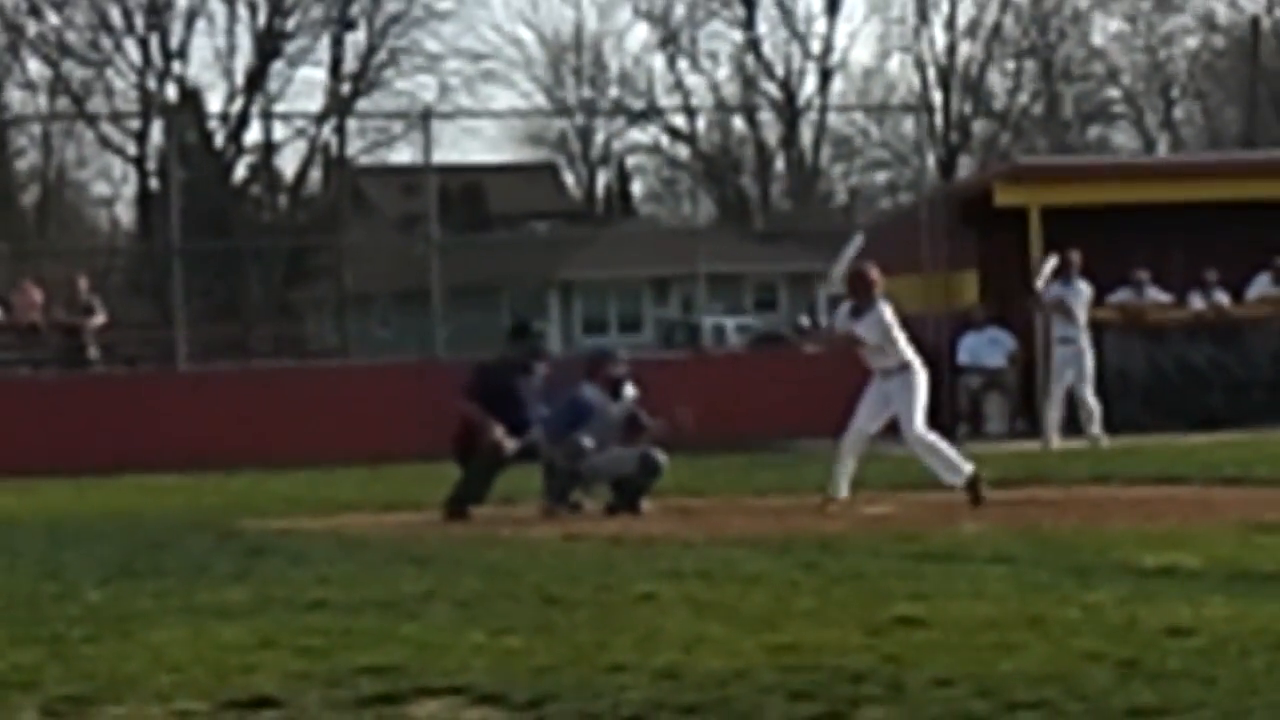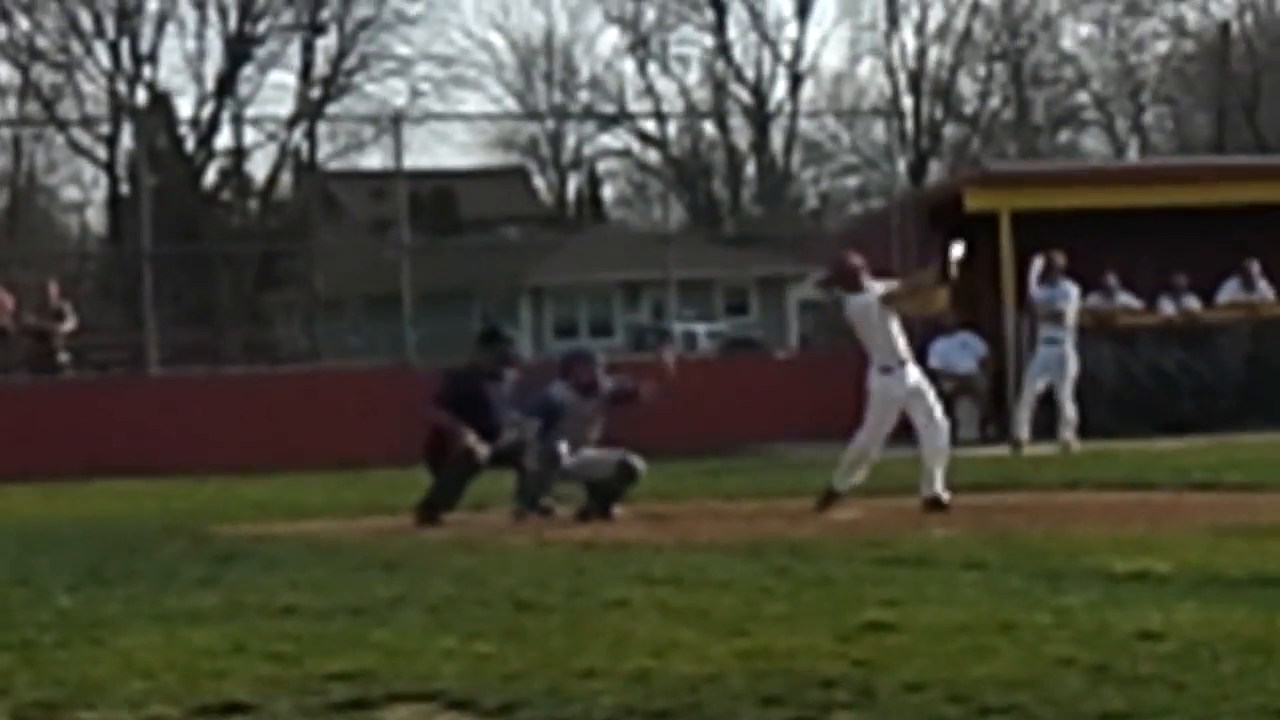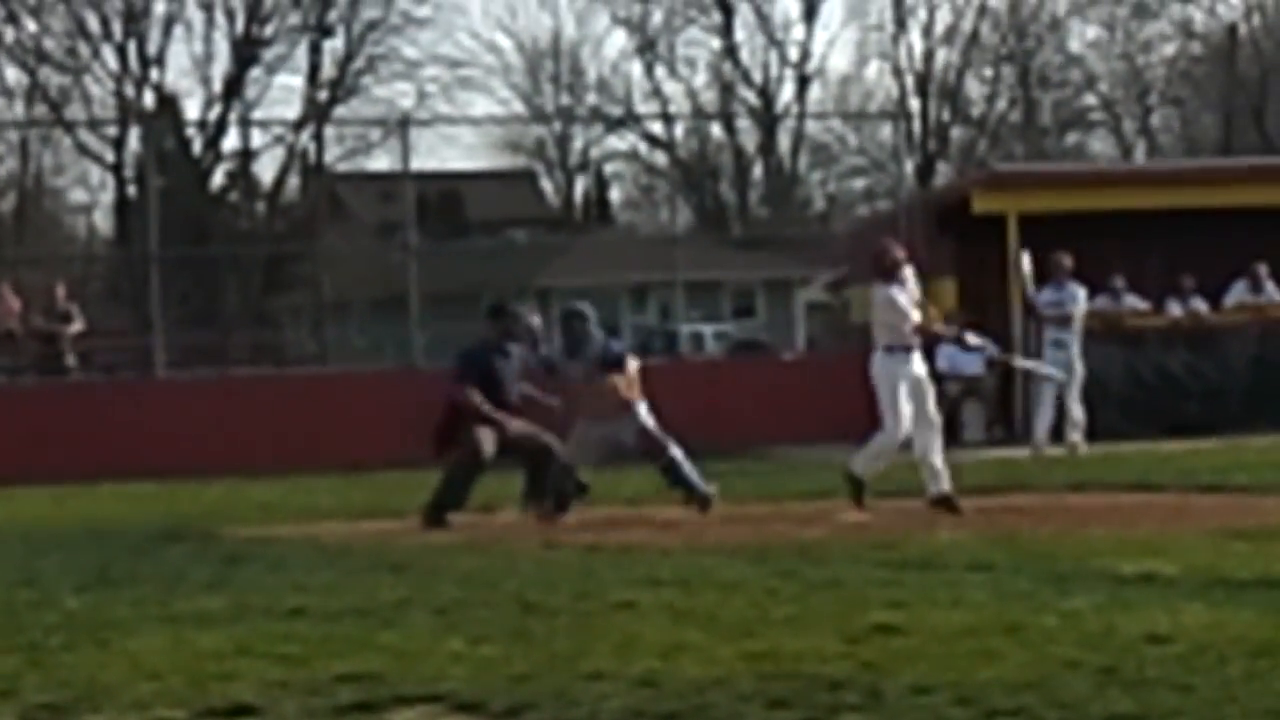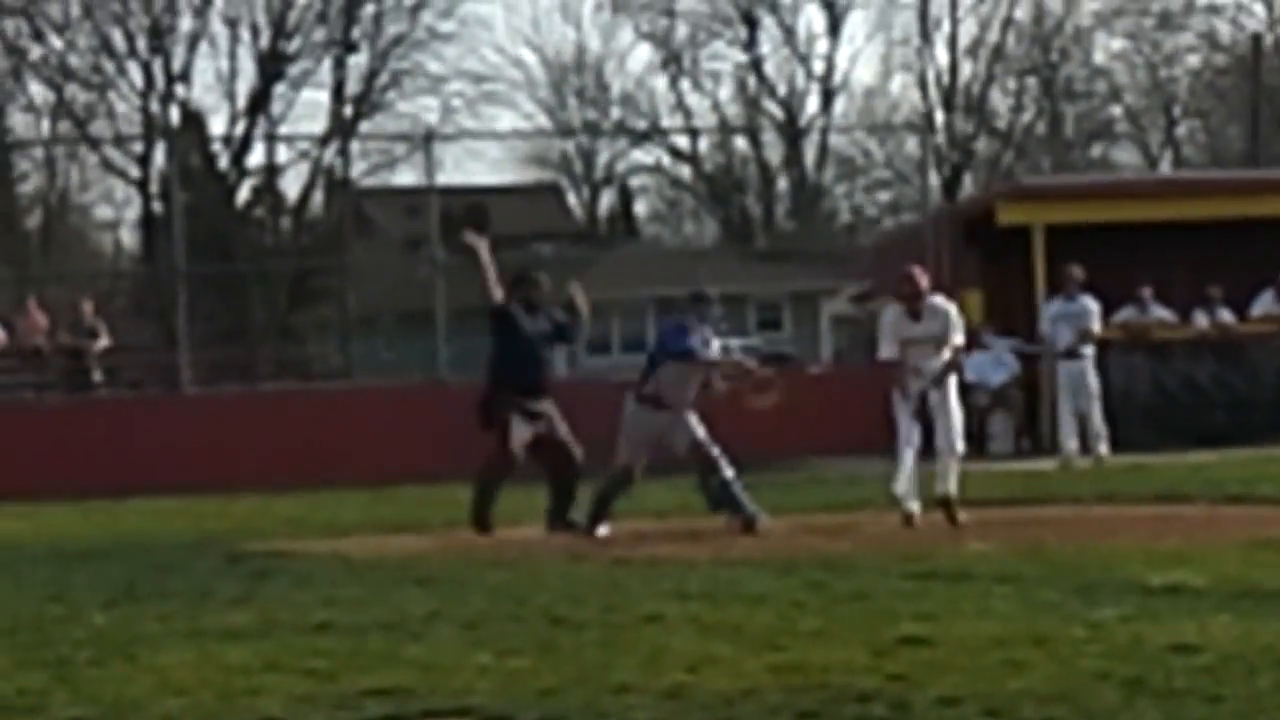
dt=0.4s
person 1, frame 1
left shoulder: (880, 313)
right shoulder: (847, 308)
left elbow: (849, 339)
right elbow: (836, 335)
left hip: (908, 375)
right hip: (883, 378)
left knee: (914, 432)
right knee: (855, 435)
left ankle: (967, 479)
right ankle: (838, 491)
person 1, frame 2
left shoulder: (864, 292)
right shoulder: (856, 301)
right elbow: (892, 294)
left wrist: (930, 281)
right wrist: (932, 280)
left hip: (907, 372)
right hip: (888, 377)
left knee: (936, 427)
right knee: (870, 437)
left ankle: (932, 493)
right ankle: (838, 486)
person 1, frame 3
left shoulder: (903, 276)
right shoulder: (887, 293)
right elbow: (920, 326)
right wrist: (954, 335)
left hip: (912, 360)
right hip: (889, 361)
left knee: (929, 425)
right knee: (899, 429)
left ankle: (938, 492)
right ankle: (858, 469)
person 1, frame 4
left shoulder: (946, 310)
right shoulder: (890, 317)
left elbow: (956, 354)
right elbow: (892, 363)
left wrist: (931, 387)
right wrist: (908, 397)
left hip: (941, 380)
right hip: (907, 382)
left knee: (952, 444)
right knee: (908, 442)
left ankle: (946, 494)
right ankle: (908, 509)
person 2, frame 1
left shoulder: (537, 372)
right shoulder: (490, 371)
left elbow: (536, 408)
right elbow: (469, 407)
right wrist: (492, 428)
right hip: (484, 438)
right knee: (497, 448)
right ankle: (457, 504)
person 2, frame 2
left shoulder: (506, 377)
right shoulder: (461, 378)
right elbow: (438, 413)
right wrist: (464, 433)
right hip: (462, 443)
right knee: (472, 454)
left ankle: (528, 503)
right ankle: (428, 509)
person 2, frame 3
left shoulder: (514, 353)
right shoulder: (476, 355)
right elbow: (464, 393)
right wrist: (495, 416)
left hip: (506, 422)
right hip: (471, 423)
left knee: (548, 448)
right knee: (476, 453)
left ankle: (538, 503)
right ankle: (436, 511)
person 2, frame 4
left shoulder: (547, 318)
right shoulder: (508, 315)
left elbow: (576, 329)
right elbow: (494, 293)
left wrist: (577, 301)
right wrist: (484, 255)
left hip: (543, 403)
right hip: (509, 402)
left knee: (569, 457)
right knee: (509, 453)
left ankle: (558, 516)
right ankle: (481, 509)
person 3, frame 1
left shoulder: (1083, 287)
right shoulder: (1053, 287)
left elbow: (1070, 312)
right elbow: (1045, 309)
left wrist: (1051, 306)
left hip: (1079, 344)
right hip: (1059, 345)
left knee: (1085, 391)
right knee: (1055, 391)
left ankle: (1095, 432)
right ankle: (1051, 435)
person 3, frame 2
left shoulder: (1070, 289)
right shoulder: (1039, 290)
left elbow: (1062, 316)
right elbow: (1035, 314)
left wrist: (1041, 314)
left hip: (1064, 347)
right hip: (1043, 346)
left knee: (1065, 394)
right knee: (1029, 389)
left ankle: (1067, 437)
right ankle: (1020, 435)
person 3, frame 3
left shoulder: (1078, 292)
right shoulder: (1045, 292)
left elbow: (1071, 319)
right elbow: (1040, 319)
left wrist: (1047, 318)
left hip: (1071, 349)
right hip: (1050, 349)
left knee: (1072, 396)
right knee: (1045, 394)
left ankle: (1074, 439)
right ankle: (1040, 440)
person 3, frame 4
left shoulder: (1090, 303)
right shoulder: (1052, 306)
left elbow: (1091, 333)
right elbow: (1045, 334)
left wrist: (1071, 348)
right wrist: (1053, 350)
left hip: (1083, 361)
right hip: (1061, 363)
left knee: (1091, 407)
right knee: (1063, 408)
left ankle: (1100, 449)
right ankle: (1069, 451)
person 4, frame 1
left shoulder: (627, 394)
right shoulder: (585, 399)
left elbow: (640, 432)
left hip: (602, 461)
right hip: (571, 465)
left knee: (654, 459)
left ankle: (625, 499)
right ankle: (569, 498)
person 4, frame 2
left shoulder: (604, 389)
right shoulder: (555, 395)
left elbow: (640, 392)
left hip: (581, 456)
right hip: (548, 454)
left knee: (631, 467)
right knee: (553, 453)
left ankle: (597, 505)
right ankle: (529, 504)
person 4, frame 3
left shoulder: (604, 349)
right shoulder: (565, 357)
left elbow: (630, 360)
left wrist: (627, 375)
left hip: (626, 413)
right hip: (591, 421)
left knee: (656, 445)
left ankle: (697, 492)
person 4, frame 4
left shoulder: (711, 342)
right shoulder: (676, 329)
left elbow: (706, 380)
right elbow: (690, 354)
right wrist: (732, 362)
left hip: (678, 413)
right hip: (645, 410)
left knee: (709, 457)
right knee: (625, 470)
left ankle: (744, 513)
right ankle: (596, 519)
